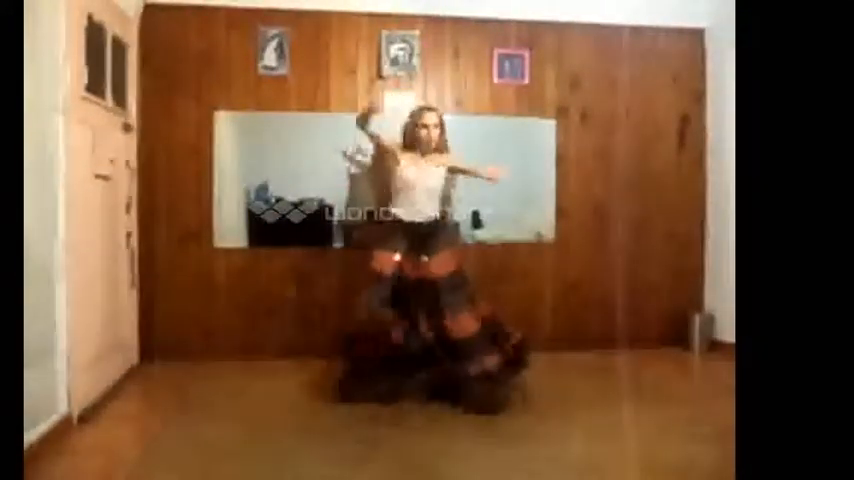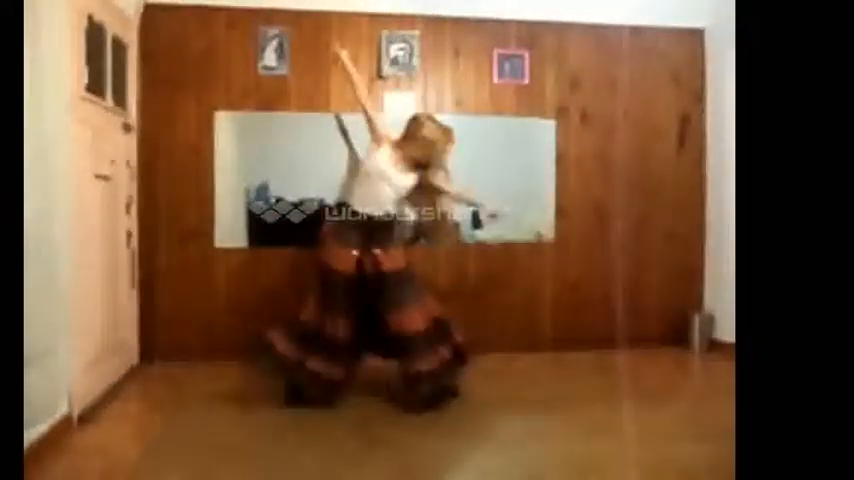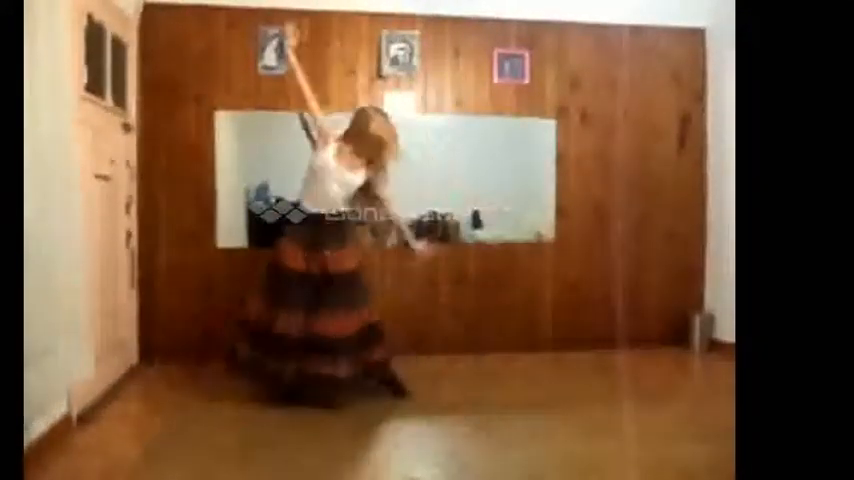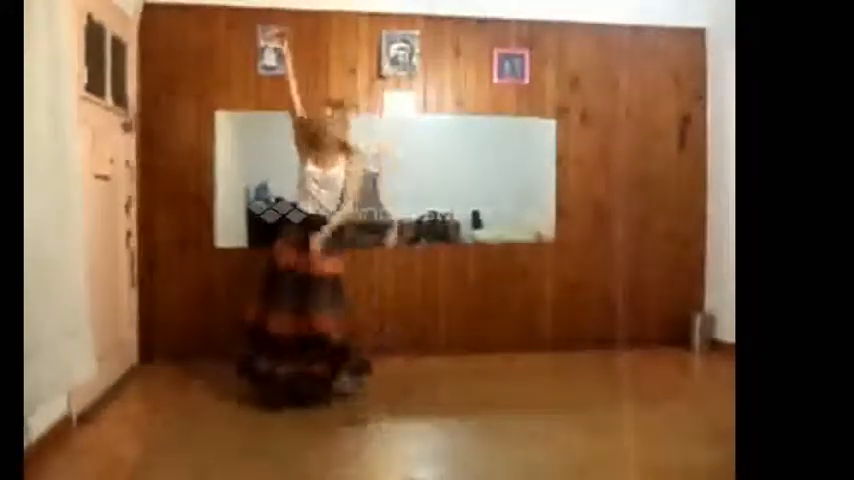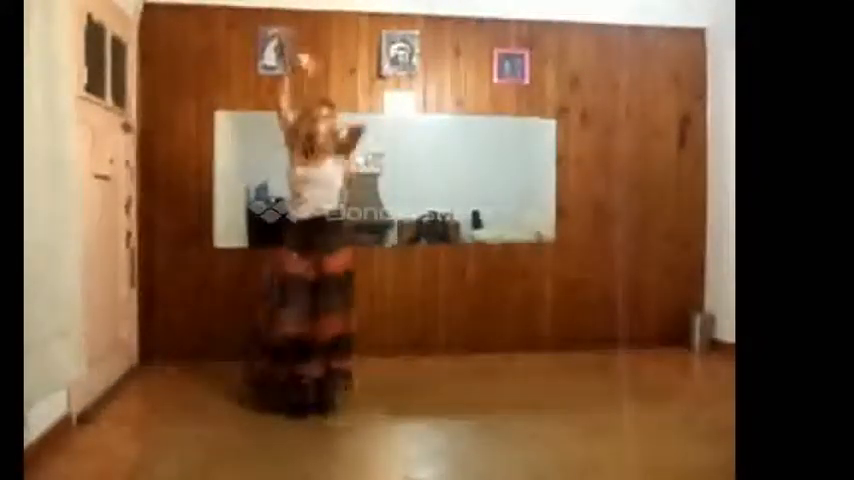
dt=0.4s
person 1, frame 1
left shoulder: (445, 161)
right shoulder: (398, 155)
left elbow: (475, 171)
right elbow: (367, 132)
left wrist: (491, 173)
right wrist: (366, 118)
left hip: (432, 237)
right hip: (398, 234)
left knee: (452, 304)
right knee: (380, 299)
left ankle: (469, 380)
person 1, frame 2
left shoulder: (418, 171)
right shoulder: (381, 143)
left elbow: (446, 189)
right elbow: (364, 99)
left wrist: (479, 204)
right wrist: (345, 60)
left hip: (383, 234)
right hip: (349, 226)
left knee: (403, 302)
right knee: (335, 300)
left ankle: (424, 380)
right ankle: (312, 382)
person 1, frame 3
left shoulder: (371, 167)
right shoulder: (326, 142)
left elbow: (385, 205)
right elbow: (307, 96)
left wrist: (411, 239)
right wrist: (291, 51)
left hip: (337, 235)
right hip: (302, 228)
left knee: (342, 307)
right knee: (292, 304)
left ankle: (328, 379)
right ankle: (289, 379)
person 1, frame 4
left shoulder: (351, 158)
right shoulder: (306, 150)
left elbow: (350, 203)
right elbow: (296, 105)
left wrist: (324, 233)
right wrist: (287, 59)
left hip: (327, 236)
right hip: (295, 232)
left knee: (322, 313)
right knee: (285, 309)
left ankle: (324, 380)
right ankle: (282, 383)
person 1, frame 5
left shoulder: (340, 152)
right shoulder: (295, 150)
left elbow: (358, 128)
right elbow: (283, 108)
left wrist: (337, 134)
right wrist: (290, 70)
left hip: (331, 237)
right hip: (297, 237)
left knee: (329, 314)
right knee: (290, 315)
left ankle: (322, 388)
right ankle: (285, 387)
